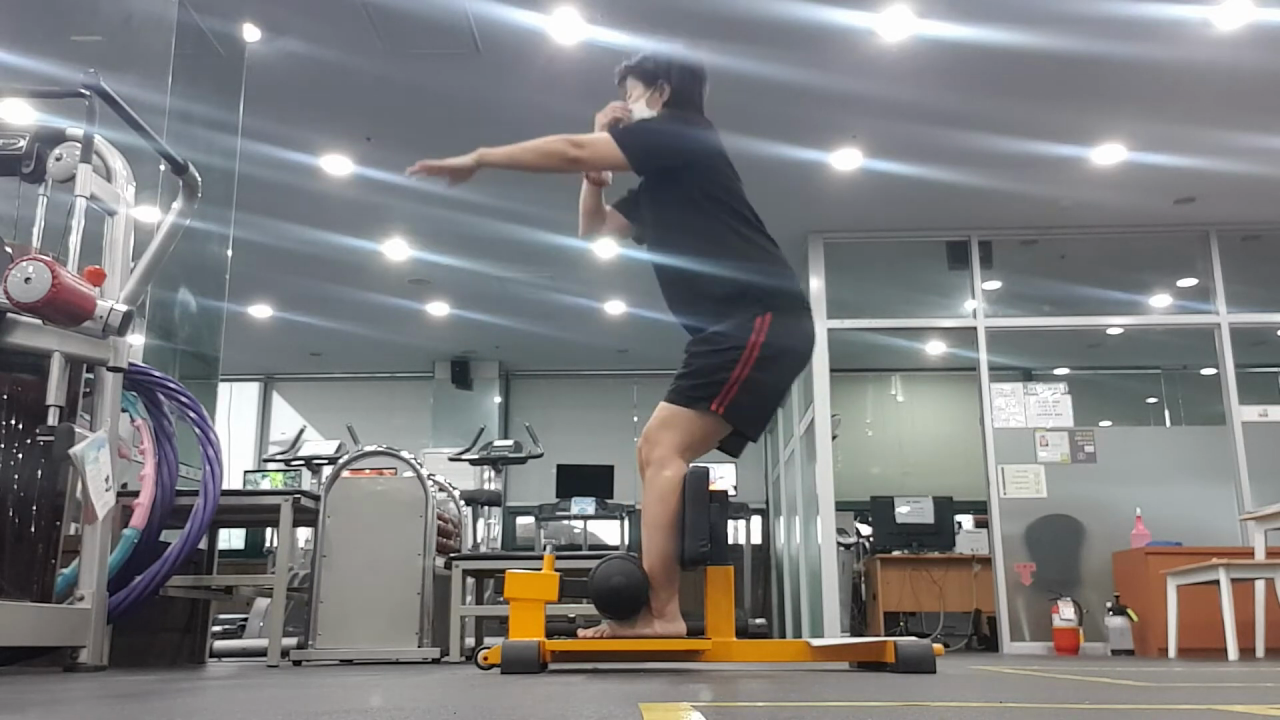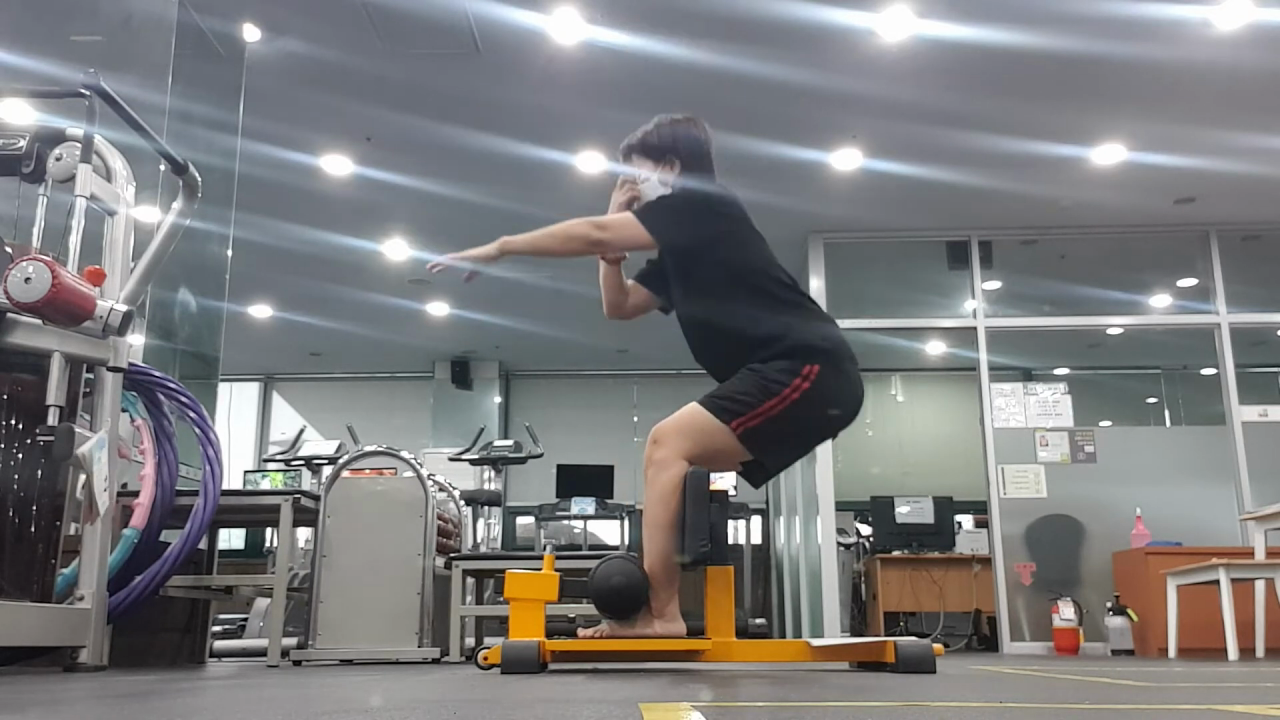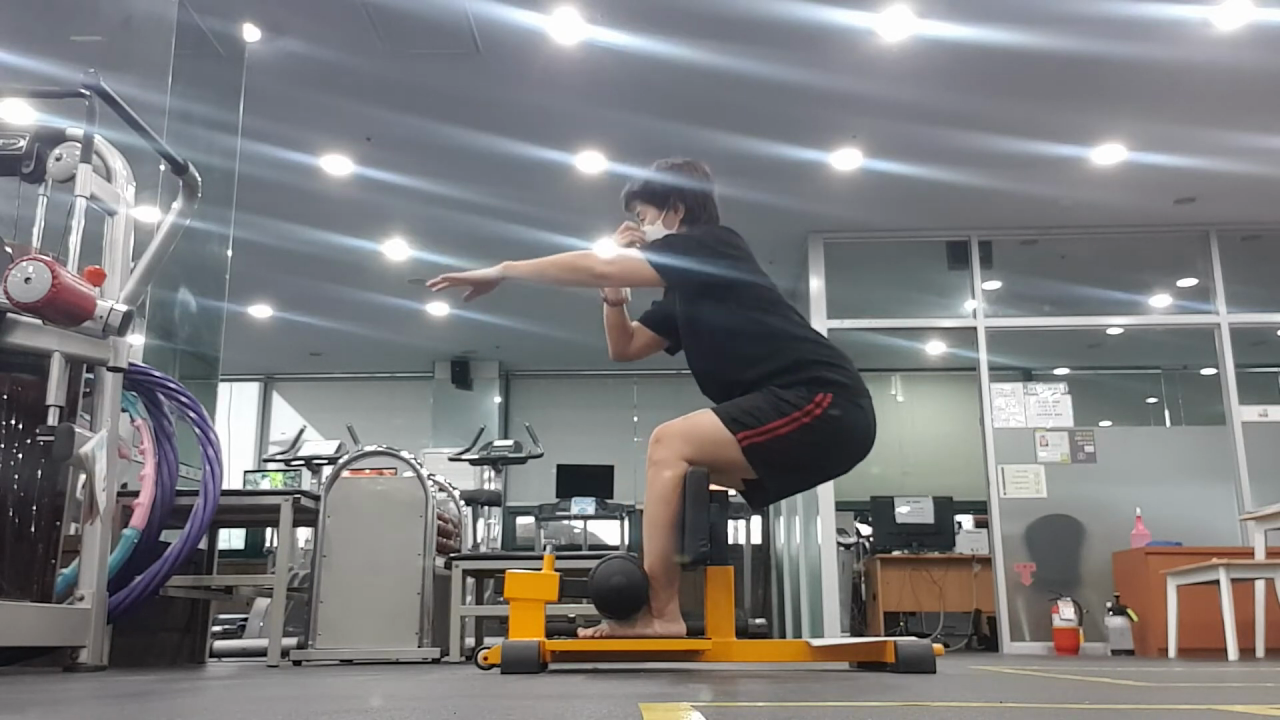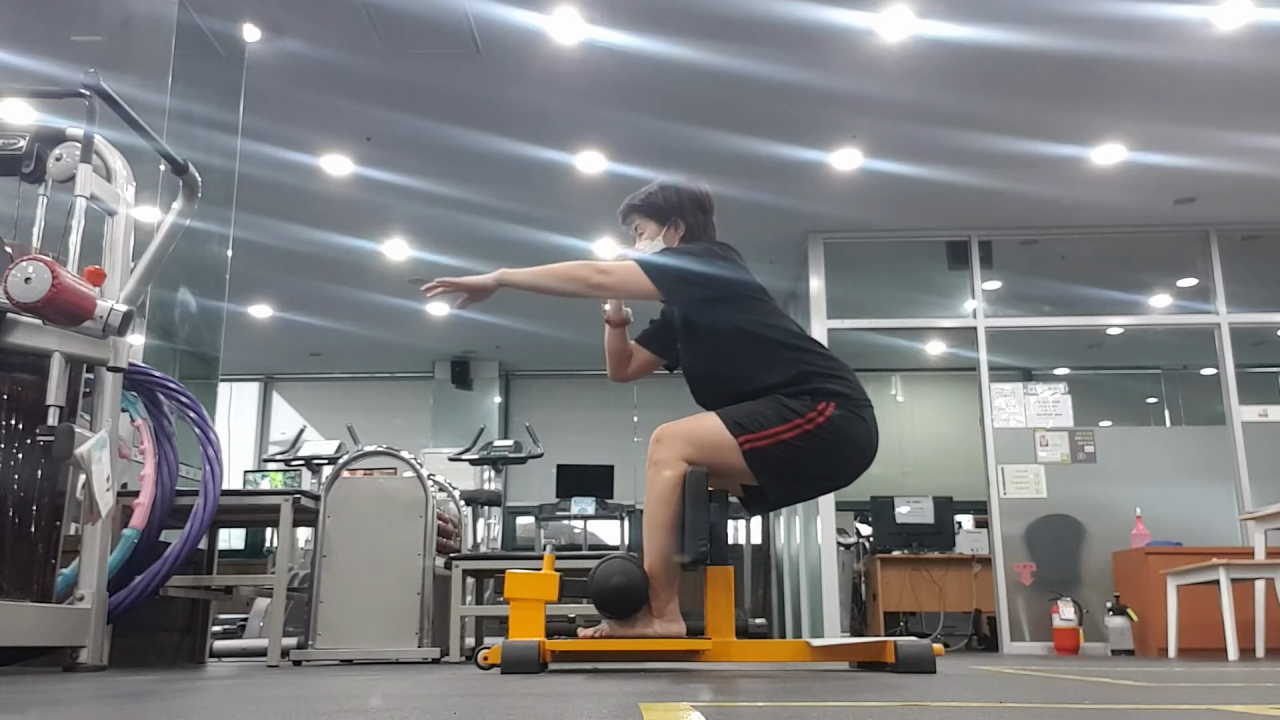
dt=0.5s
person 1, frame 1
left shoulder: (683, 132)
right shoulder: (660, 184)
left elbow: (572, 151)
right elbow: (594, 228)
left wrist: (477, 159)
right wrist: (597, 167)
left hip: (757, 319)
right hip: (741, 326)
left knee: (662, 446)
right knee: (658, 453)
left ankle: (659, 613)
right ankle: (658, 608)
person 1, frame 2
left shoulder: (705, 207)
right shoulder: (681, 249)
left elbow: (594, 235)
right elbow: (619, 305)
left wrist: (498, 247)
right wrist: (611, 243)
left hip: (811, 373)
right hip: (809, 381)
left knee: (668, 443)
right knee: (676, 459)
left ankle: (659, 615)
right ankle: (675, 608)
person 1, frame 3
left shoulder: (712, 247)
right shoulder: (687, 291)
left elbow: (596, 269)
right elbow: (624, 347)
left wrist: (501, 272)
right wrist: (615, 284)
left hip: (825, 406)
right hip: (829, 417)
left knee: (670, 443)
right knee: (683, 476)
left ankle: (659, 615)
person 1, frame 4
left shoulder: (710, 263)
right shoulder: (683, 310)
left elbow: (595, 277)
right elbow: (622, 367)
left wrist: (499, 278)
right wrist: (616, 306)
left hip: (829, 416)
right hip: (826, 429)
left knee: (670, 444)
right knee: (681, 481)
left ankle: (659, 615)
